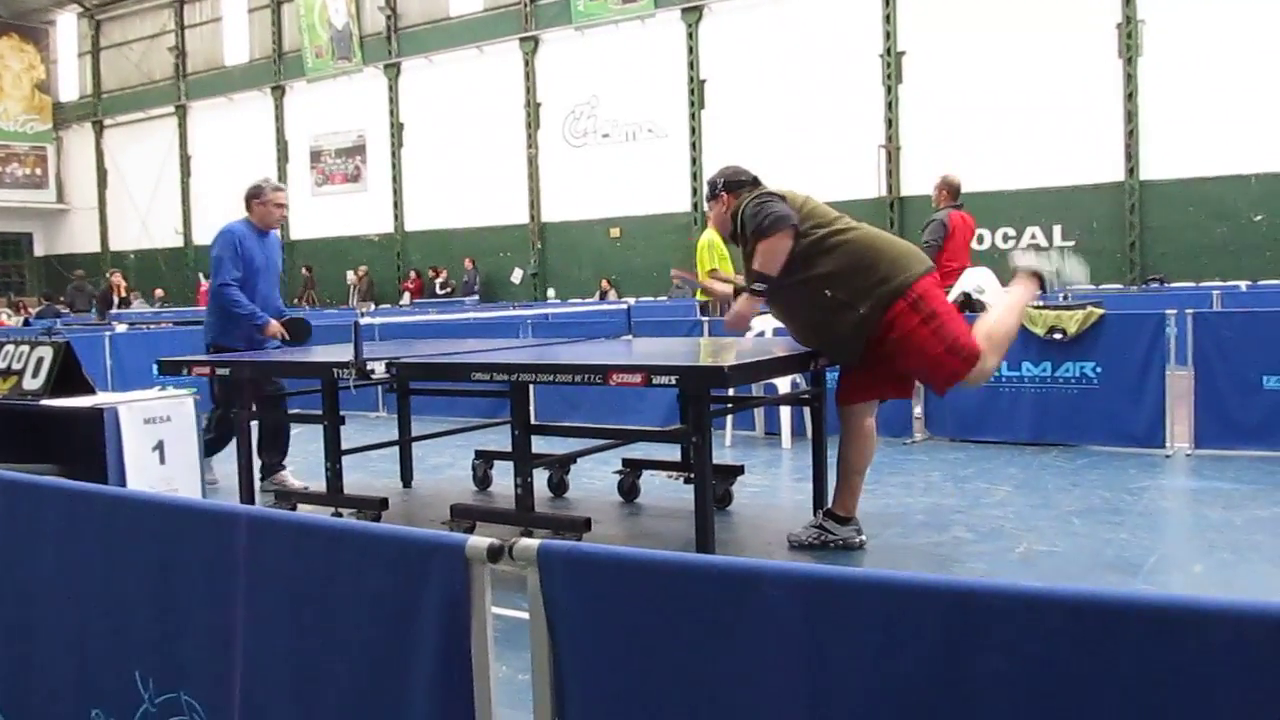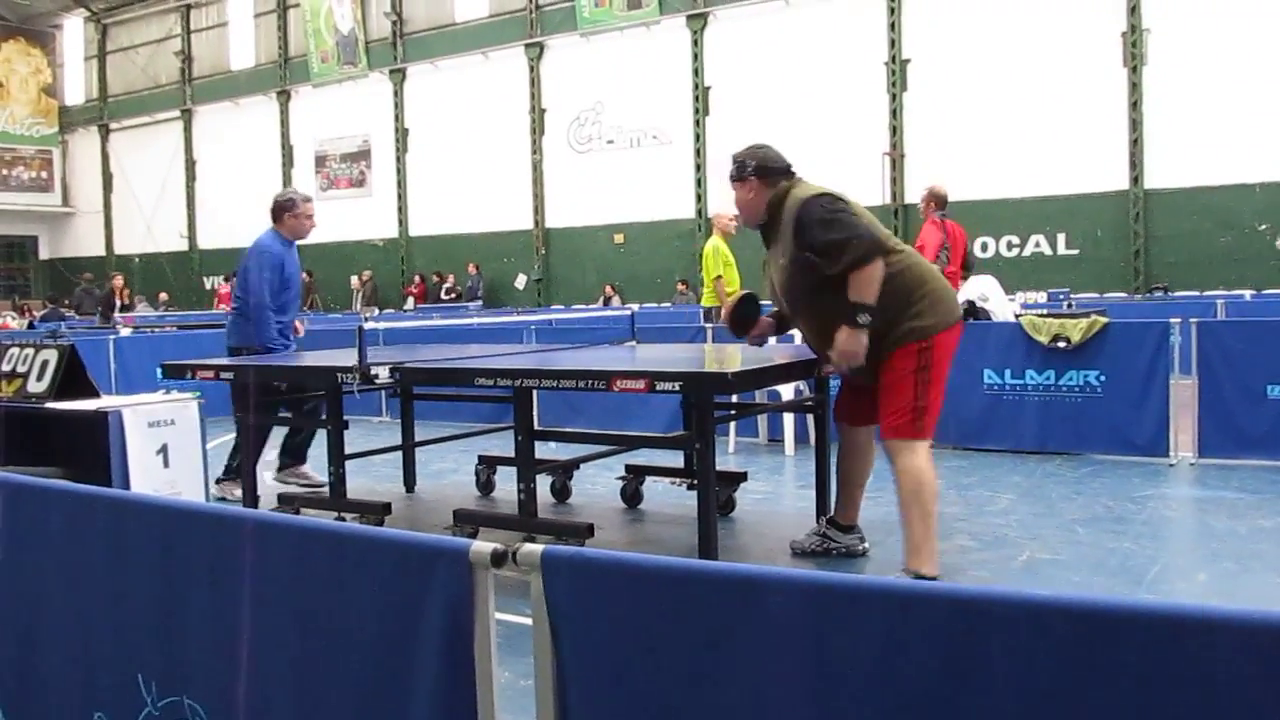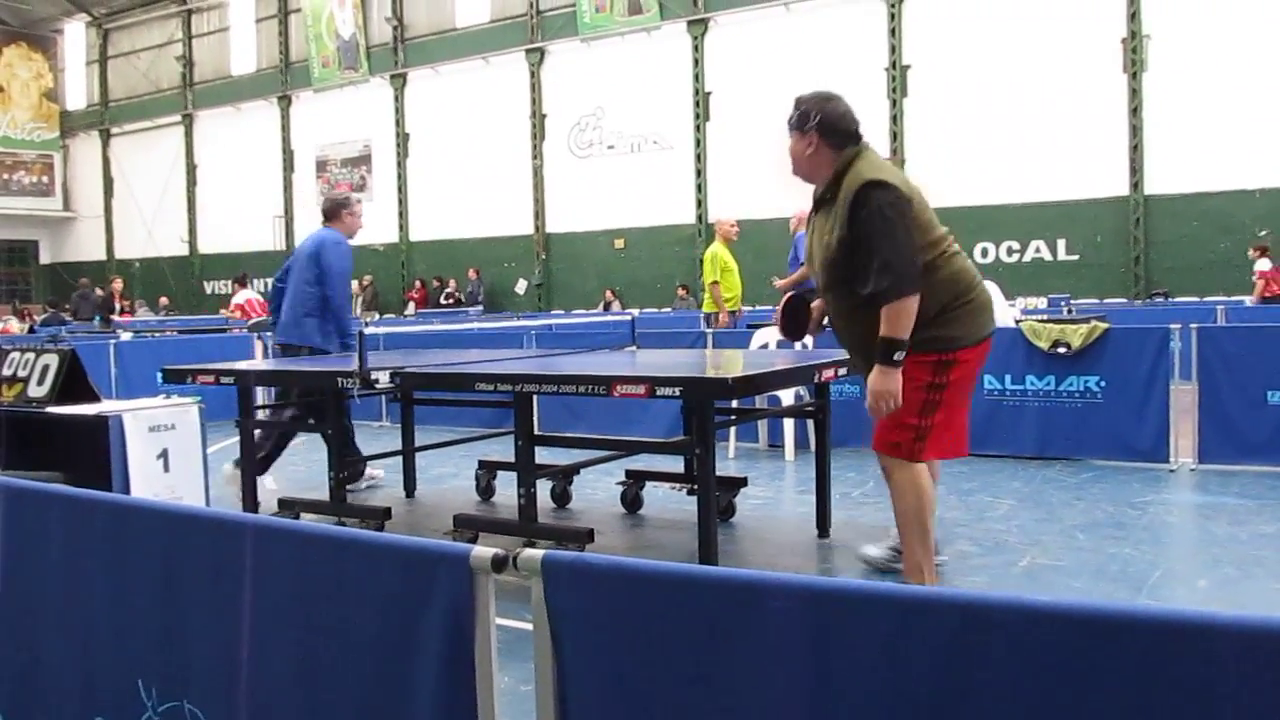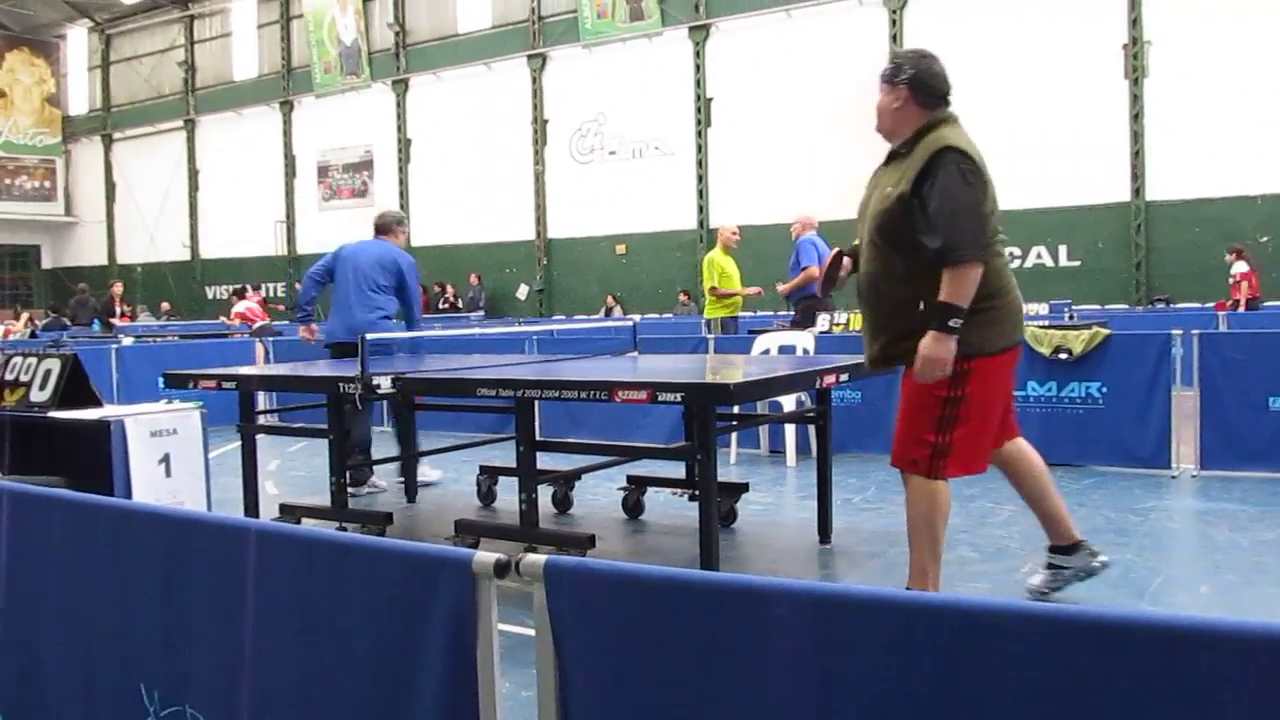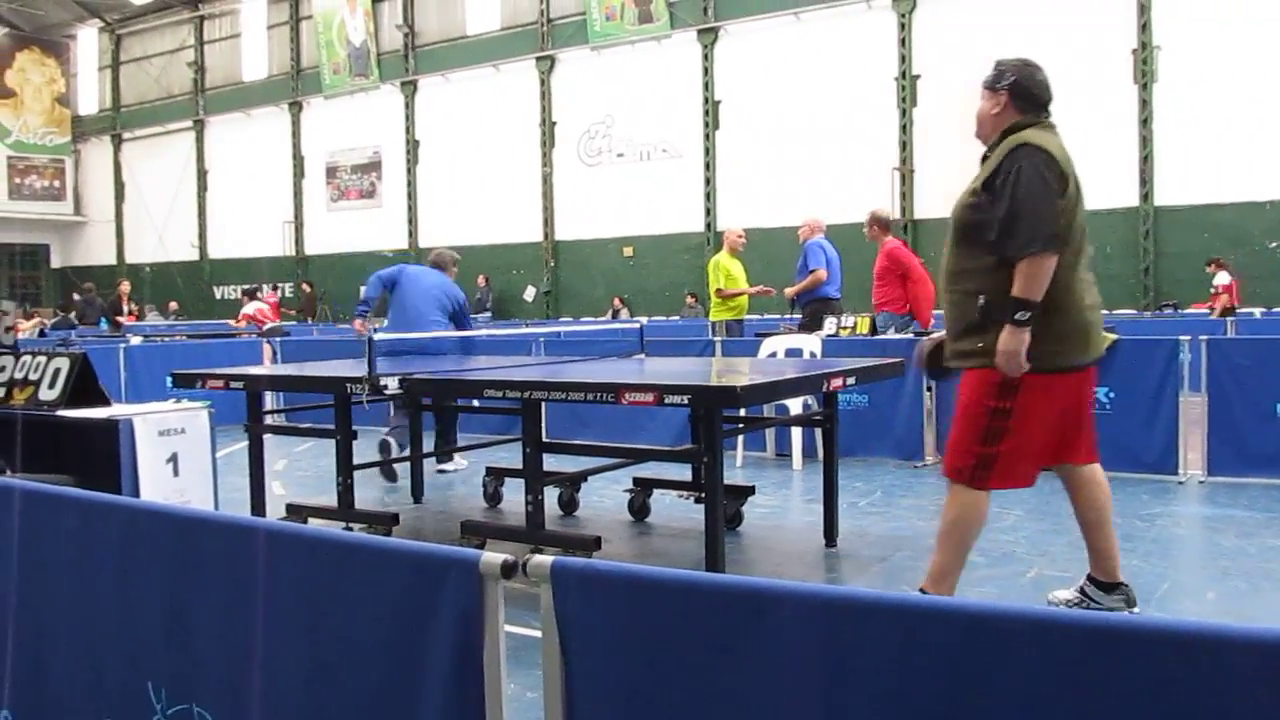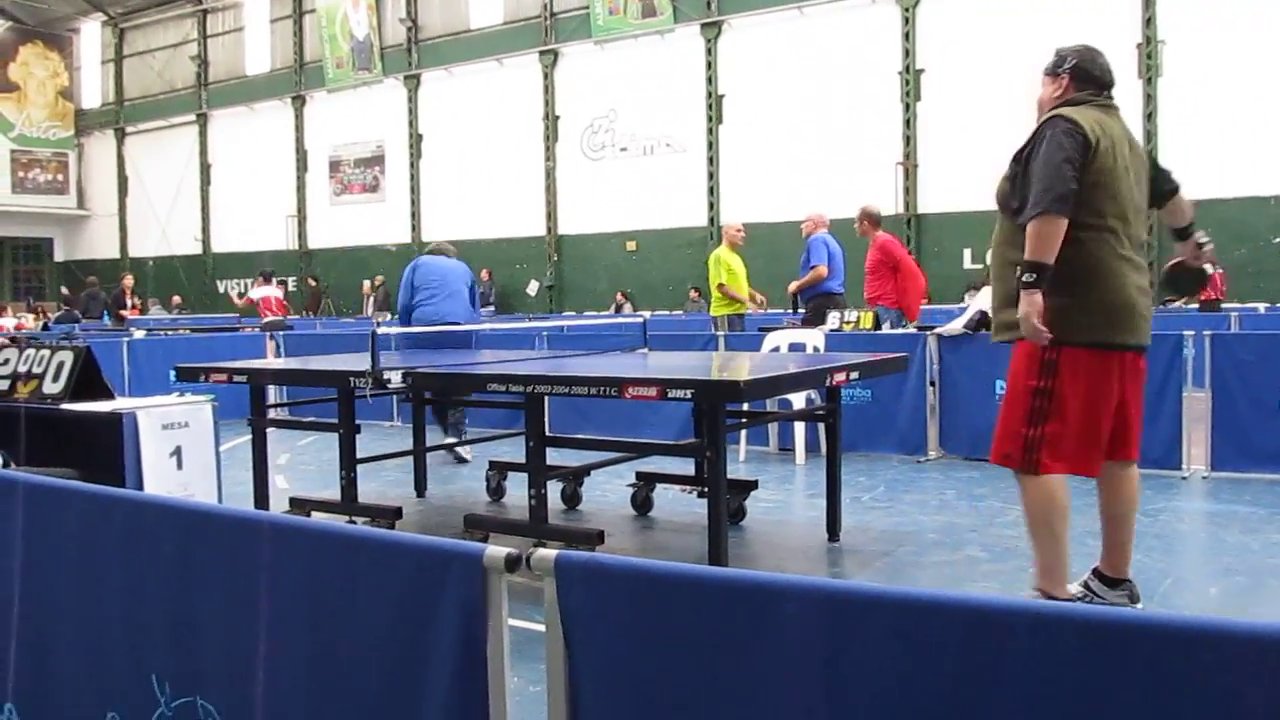
dt=0.3s
person 1, frame 1
left shoulder: (755, 206)
right shoulder: (760, 218)
left elbow: (780, 230)
right elbow: (801, 289)
left wrist: (753, 293)
right wrist: (731, 294)
left hip: (891, 290)
right hip: (864, 313)
left knee: (974, 363)
right knee: (854, 410)
left ankle: (1031, 277)
right ankle: (841, 521)
person 1, frame 2
left shoulder: (808, 206)
right shoulder: (782, 224)
left elbow: (868, 254)
right elbow: (805, 302)
left wrist: (856, 324)
right wrist: (773, 325)
left hip: (915, 321)
right hip: (885, 330)
left knee: (902, 437)
right knee: (853, 425)
left ankle: (924, 575)
right ankle: (842, 528)
person 1, frame 3
left shoulder: (871, 191)
right shoulder: (837, 186)
left elbow: (902, 284)
left wrist: (886, 364)
right wrist: (827, 305)
left hip: (938, 332)
right hip: (925, 332)
left knee: (903, 453)
right knee: (915, 448)
left ankle: (920, 587)
right ankle: (910, 545)
person 1, frame 4
left shoulder: (944, 156)
right shoulder: (911, 152)
left elbow: (966, 252)
left wrist: (944, 330)
right wrist: (857, 260)
left hip: (963, 336)
right hip: (968, 332)
left knee: (920, 463)
right knee: (998, 441)
left ankle: (922, 594)
right ankle: (1070, 549)
person 1, frame 5
left shoulder: (1024, 153)
right shoulder: (1034, 151)
left elbow: (1037, 246)
left wrist: (1016, 325)
right wrist: (952, 329)
left hip: (1030, 346)
right hip: (1067, 339)
left knee: (971, 472)
right knee: (1075, 461)
left ankle: (934, 598)
right ankle: (1108, 586)
person 1, frame 6
left shoulder: (1064, 125)
right shoulder: (1122, 137)
left elbow: (1049, 207)
right elbow: (1168, 192)
left wrist: (1031, 284)
right wrist: (1190, 238)
left hip: (1074, 323)
right hip: (1121, 319)
left knee: (1036, 456)
right knee: (1114, 454)
left ankle: (1054, 595)
right ankle: (1114, 581)
person 2, frame 1
left shoulder: (273, 239)
right shoulder: (233, 236)
right elbow: (224, 288)
left wrist: (281, 314)
right wrist: (262, 321)
left hip: (262, 340)
right hip: (228, 339)
left knee: (274, 406)
right knee: (230, 409)
left ankle: (273, 471)
right ankle: (202, 457)
person 2, frame 2
left shoulder: (288, 246)
right shoulder: (267, 250)
right elbow: (258, 306)
left wrist: (289, 319)
right wrist: (274, 351)
left hip: (279, 345)
right hip: (253, 347)
left knee: (310, 400)
right knee: (256, 417)
left ankle: (292, 465)
right ankle: (230, 480)
person 2, frame 3
left shoulder: (312, 242)
right shoulder: (336, 244)
left elbow: (279, 285)
right elbow: (338, 299)
left wrist: (279, 322)
right wrist: (349, 344)
left hip: (293, 335)
right hip: (308, 339)
left knee: (332, 407)
right knee: (295, 411)
left ankle: (352, 471)
right ankle: (243, 470)
person 2, frame 4
left shoulder: (346, 250)
right shoulder: (402, 259)
left elbow: (313, 277)
right elbow: (412, 308)
left wrist: (305, 318)
left hip: (340, 337)
right hip: (378, 336)
left knee: (353, 407)
left ankle: (359, 475)
person 2, frame 5
left shoulder: (405, 271)
right shoulder: (455, 291)
left elbow: (376, 281)
left wrist: (362, 314)
left knee: (405, 405)
right knee: (445, 401)
left ankle: (393, 442)
right ankle: (445, 456)
person 2, frame 6
left shoulder: (418, 263)
right shoulder: (463, 268)
left elbow: (404, 305)
right elbow: (474, 308)
left hip: (424, 326)
right hip: (460, 324)
left ankle: (452, 434)
right ankle: (456, 435)
